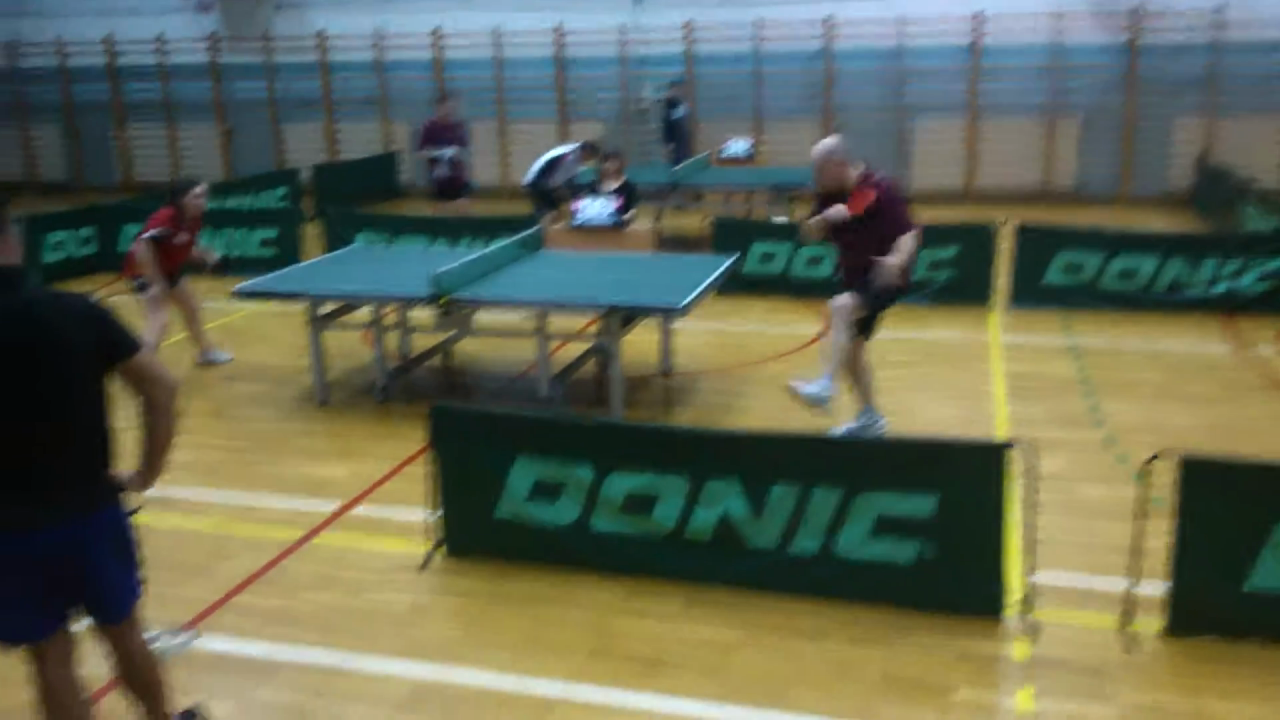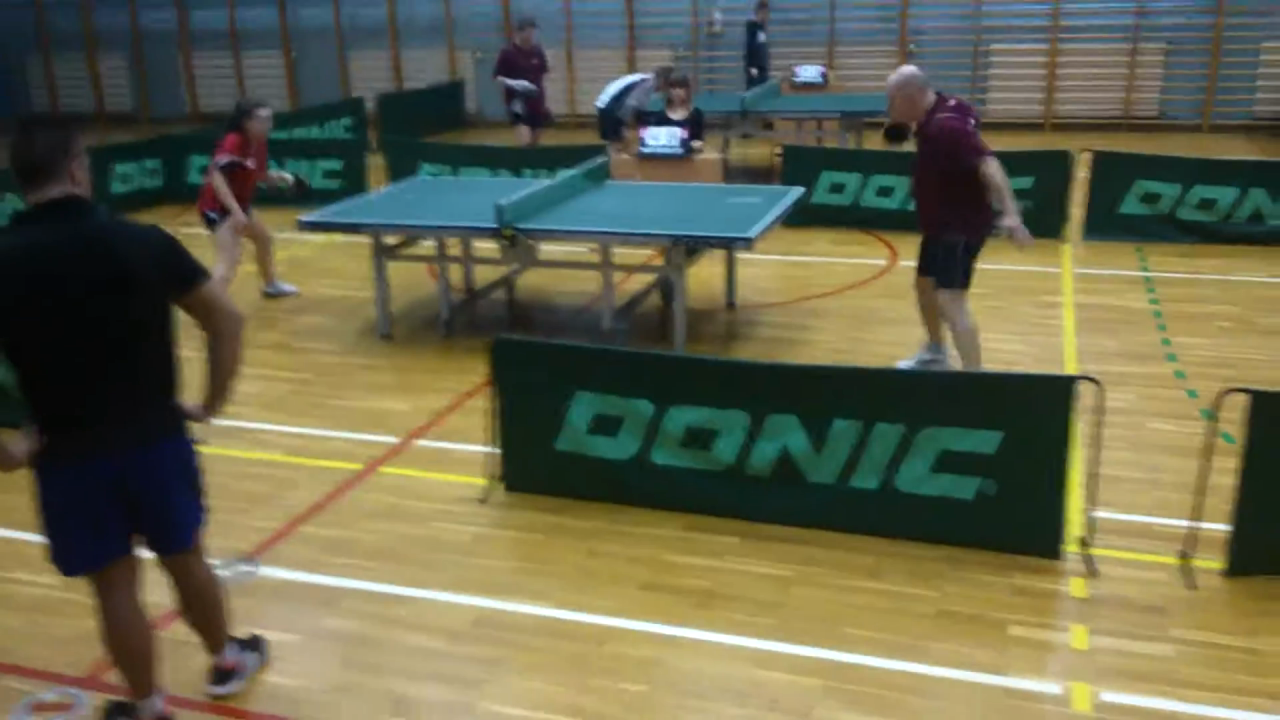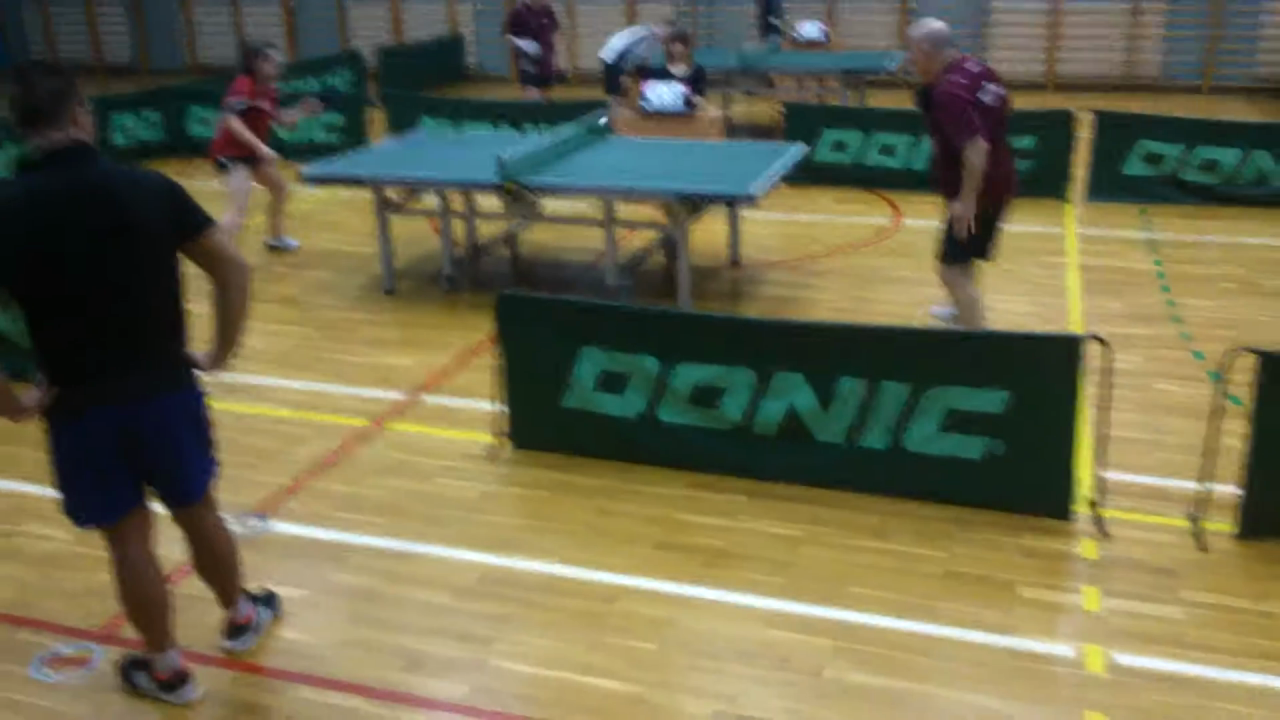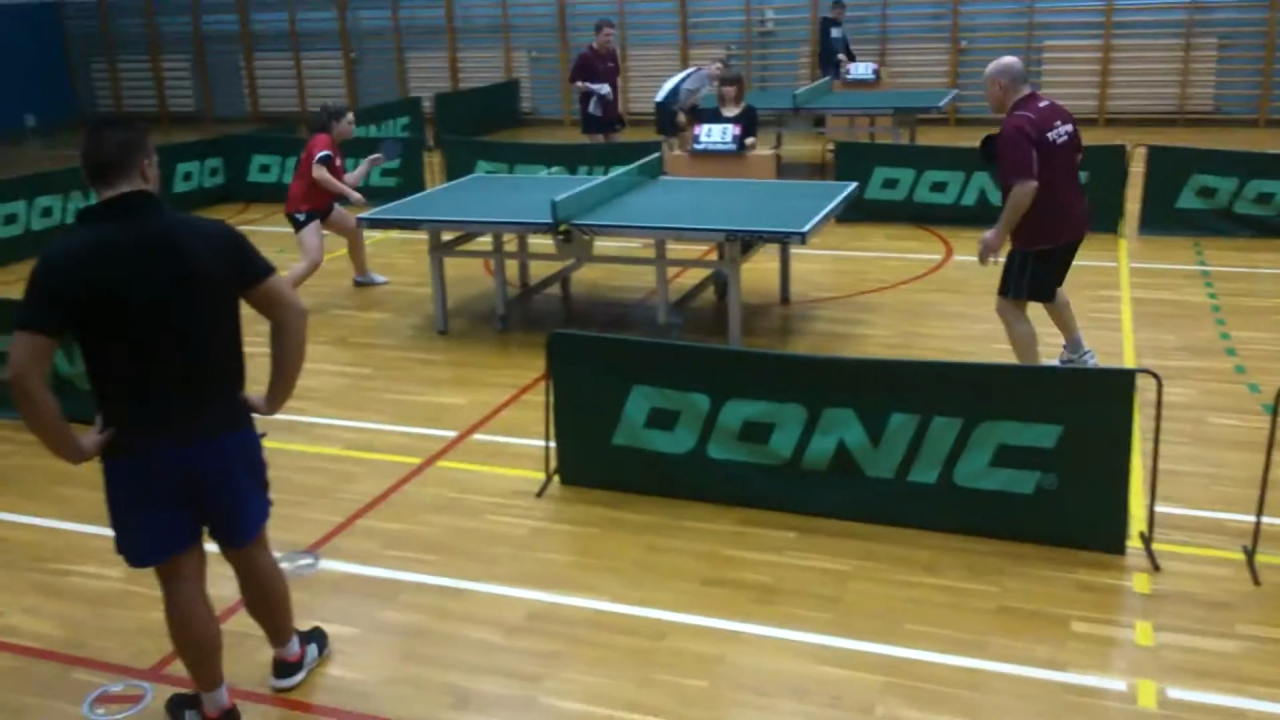
dt=0.2s
person 1, frame 1
right shoulder: (77, 315)
right elbow: (161, 388)
right wrist: (147, 474)
right hip: (91, 512)
left knee: (50, 658)
right knee: (124, 633)
person 1, frame 2
right shoulder: (144, 242)
right elbow: (226, 318)
right wrist: (211, 402)
left hip: (71, 459)
right hip: (156, 441)
left knee: (115, 585)
right knee: (186, 560)
right ankle: (228, 662)
person 1, frame 3
right shoulder: (151, 191)
right elbow: (232, 268)
right wrist: (221, 352)
left hip: (81, 413)
right hip: (165, 394)
left knee: (127, 540)
right knee: (198, 513)
left ankle: (165, 667)
right ankle: (242, 617)
person 1, frame 4
left shoulder: (64, 260)
right shoulder: (212, 238)
right elbow: (291, 312)
left wrist: (70, 446)
right wrist: (275, 398)
left hip: (138, 452)
right hip: (224, 436)
left knee: (181, 578)
right knee: (251, 552)
right ankle: (290, 655)
person 2, frame 1
left shoulder: (882, 191)
right shoulder: (831, 193)
left elbow: (910, 235)
right elbow: (809, 234)
left wrist: (896, 261)
right wrist: (826, 218)
left hip: (884, 277)
right hip: (855, 278)
left knee: (838, 308)
right knee: (849, 349)
left ankle: (823, 388)
right ankle: (870, 418)
person 2, frame 2
left shoulder: (942, 127)
right shoulder: (936, 116)
left elbow: (988, 165)
left wrist: (1011, 213)
left hip: (957, 226)
right hip: (940, 221)
left knee: (949, 299)
right knee: (925, 285)
right ankle: (934, 354)
person 2, frame 3
left shoulder: (947, 92)
right shoulder: (982, 72)
left elbow: (976, 147)
right elbow: (1002, 112)
left wrist: (966, 200)
left hip: (977, 192)
right hip: (996, 183)
left knee: (953, 269)
right knee: (961, 253)
right ankle: (964, 310)
person 2, frame 4
left shoulder: (1016, 126)
right shoulder: (1057, 111)
left elbow: (1026, 186)
right elbow: (1075, 157)
left wrist: (999, 233)
left hip: (1040, 232)
right hip: (1071, 223)
left knee: (1009, 306)
right knee: (1046, 289)
right ankle: (1077, 354)
person 3, frame 1
left shoulder: (194, 218)
right shoulder: (166, 217)
right elbow: (142, 247)
left wrist: (207, 255)
right wrist: (156, 282)
left hip: (171, 271)
right hip: (147, 273)
left knee: (192, 308)
right knee: (160, 323)
left ankle: (206, 353)
person 3, frame 2
left shoulder: (260, 144)
right shoulder: (233, 143)
left elbow: (261, 175)
right elbow: (216, 178)
left wrist: (282, 177)
right wrist: (235, 211)
left hip: (239, 206)
right hip: (217, 207)
left knee: (265, 239)
right knee: (231, 259)
left ankle: (271, 285)
person 3, frame 3
left shoulder: (267, 89)
right shoulder: (243, 85)
left elbow: (283, 119)
right elbow: (231, 122)
left wrist: (304, 109)
right wrist: (261, 148)
left hip: (251, 152)
right hip: (230, 152)
left knee: (279, 187)
right knee: (240, 207)
left ankle: (276, 239)
person 3, frame 4
left shoulder: (332, 145)
right shoulder: (322, 140)
left elbow: (347, 182)
right elbow: (318, 174)
left wrist: (367, 163)
right wrist: (350, 193)
left hip: (321, 204)
right hip: (302, 207)
left knee: (355, 230)
right knee: (312, 260)
left ankle: (362, 275)
